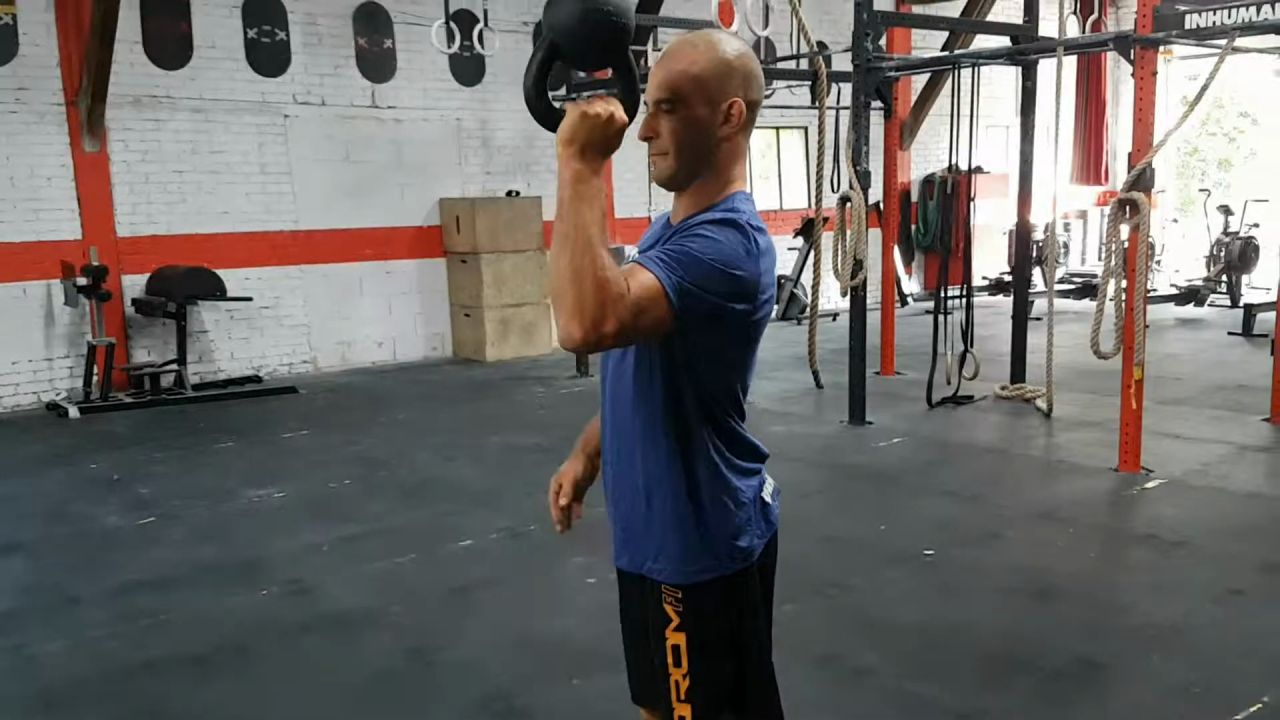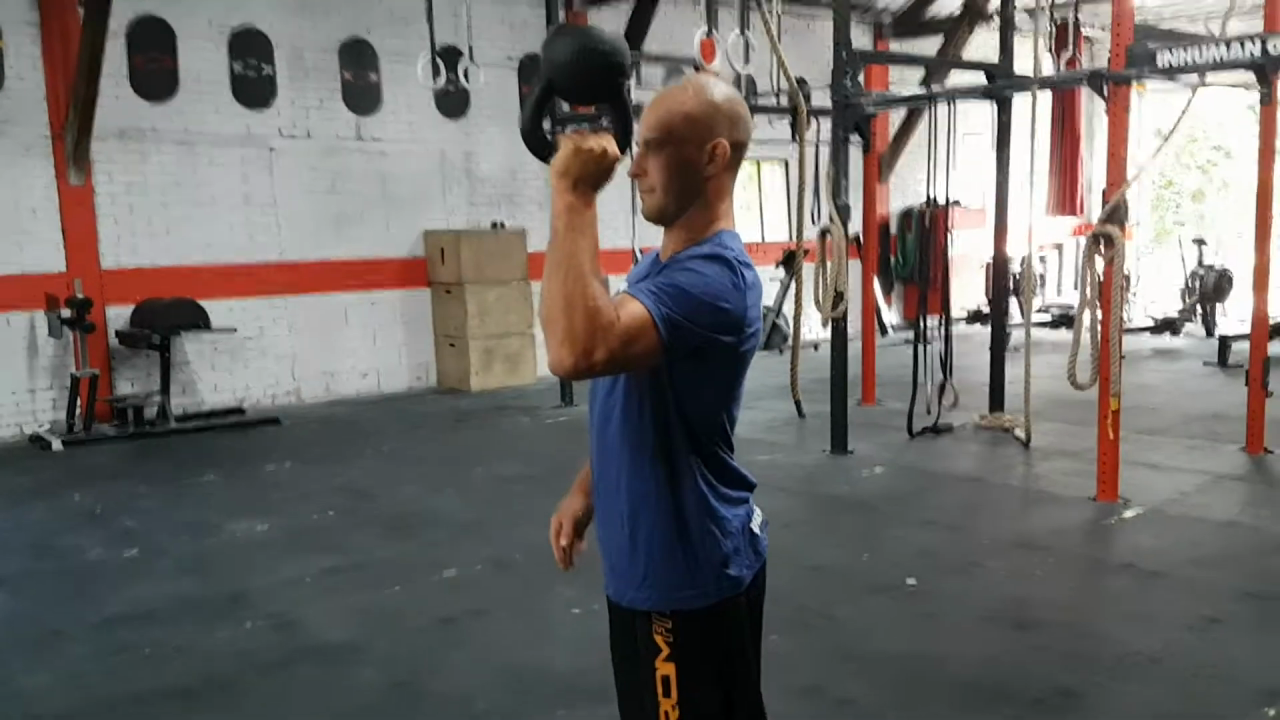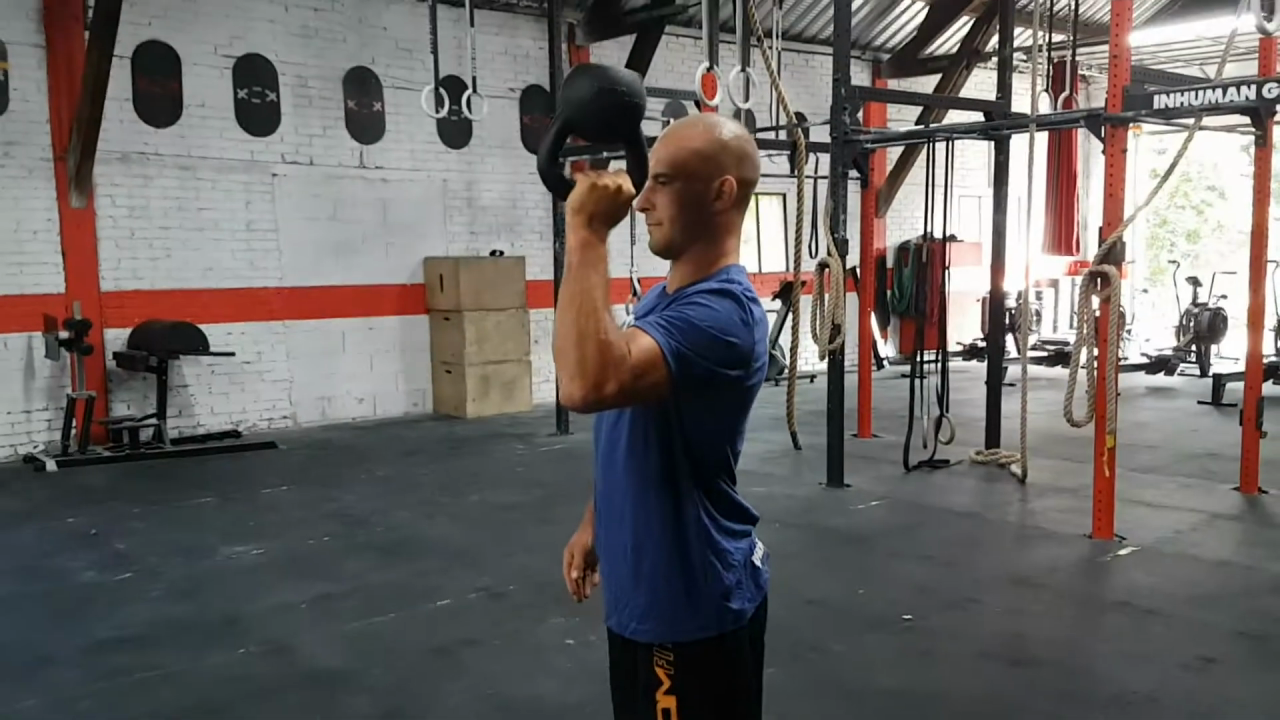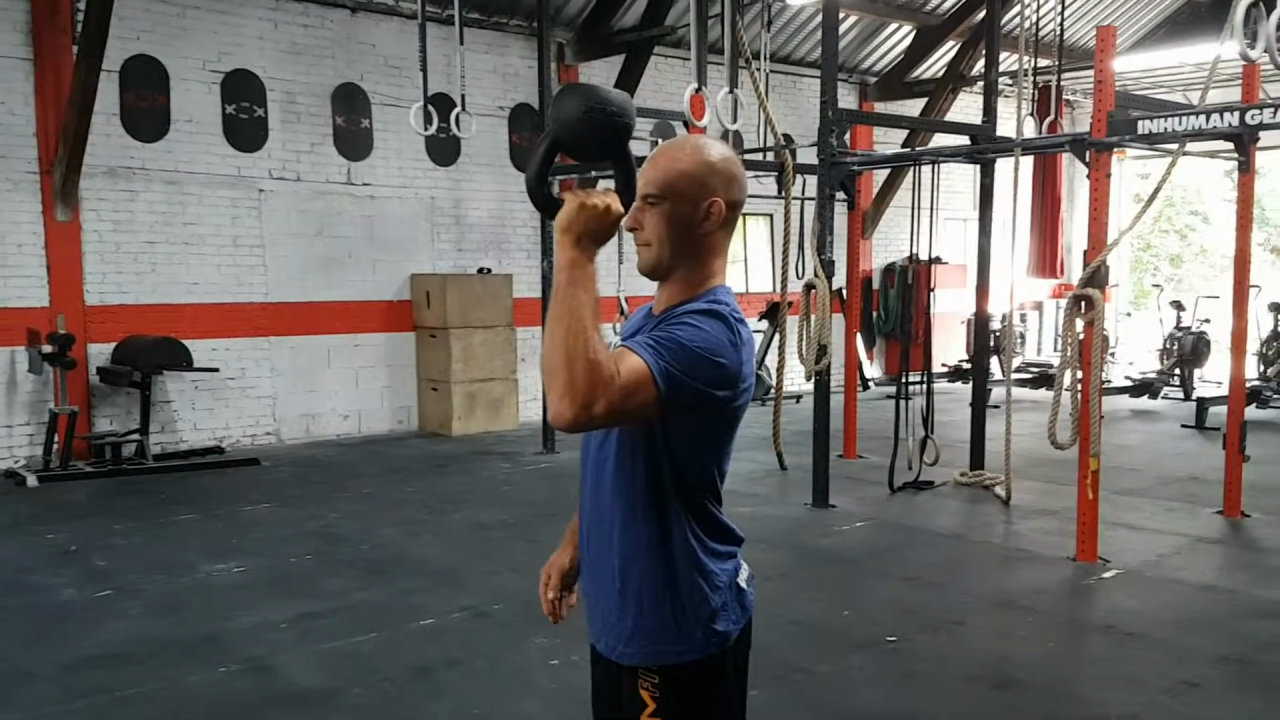
dt=0.5s
person 1, frame 1
left shoulder: (727, 242)
right shoulder: (674, 228)
left elbow: (586, 322)
left wrist: (580, 164)
right wrist: (587, 453)
left hip: (705, 539)
right hip: (657, 528)
person 1, frame 2
left shoulder: (715, 276)
right shoulder: (661, 265)
left elbow: (577, 351)
left wrist: (573, 196)
right wrist: (584, 493)
left hip: (693, 570)
right hip: (645, 559)
person 1, frame 3
left shoulder: (722, 311)
right shoulder: (665, 299)
left elbow: (587, 383)
left wrist: (586, 232)
right wrist: (594, 524)
left hip: (694, 605)
right hip: (645, 592)
person 1, frame 4
left shoulder: (709, 333)
right shoulder: (651, 319)
left elbow: (575, 404)
left wrist: (575, 250)
right wrist: (574, 542)
left hip: (678, 626)
right hip: (628, 613)
